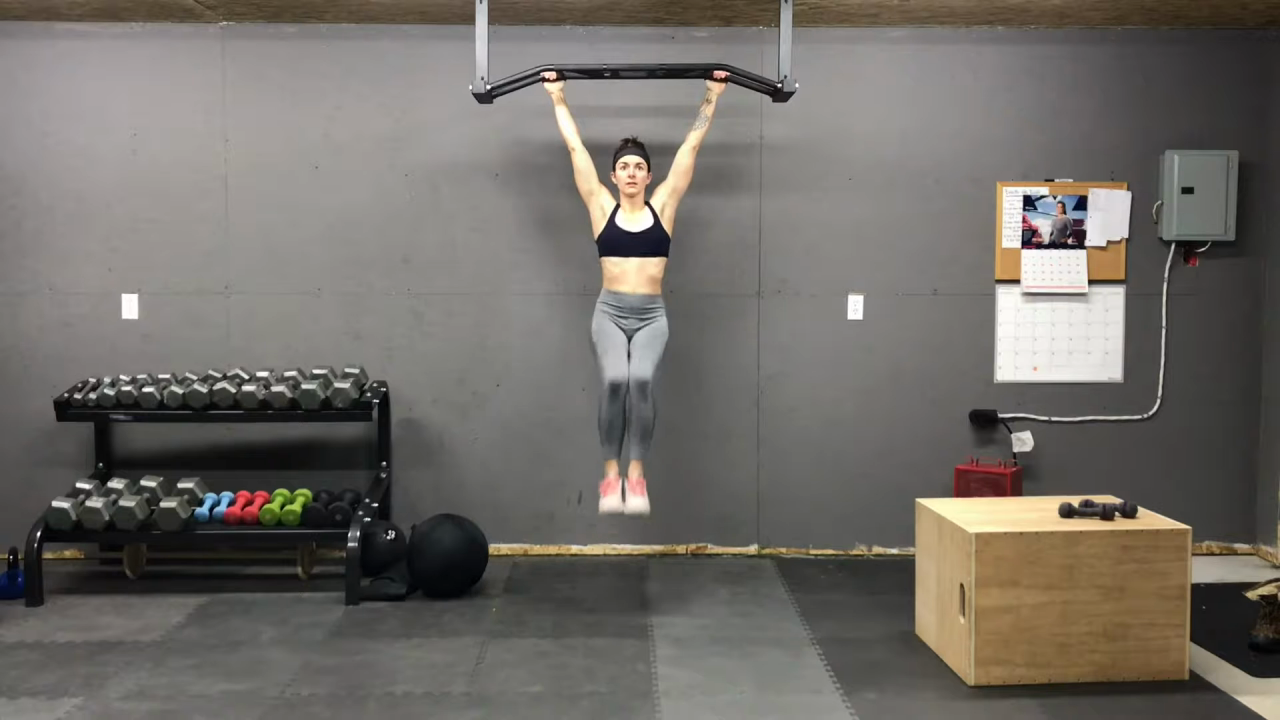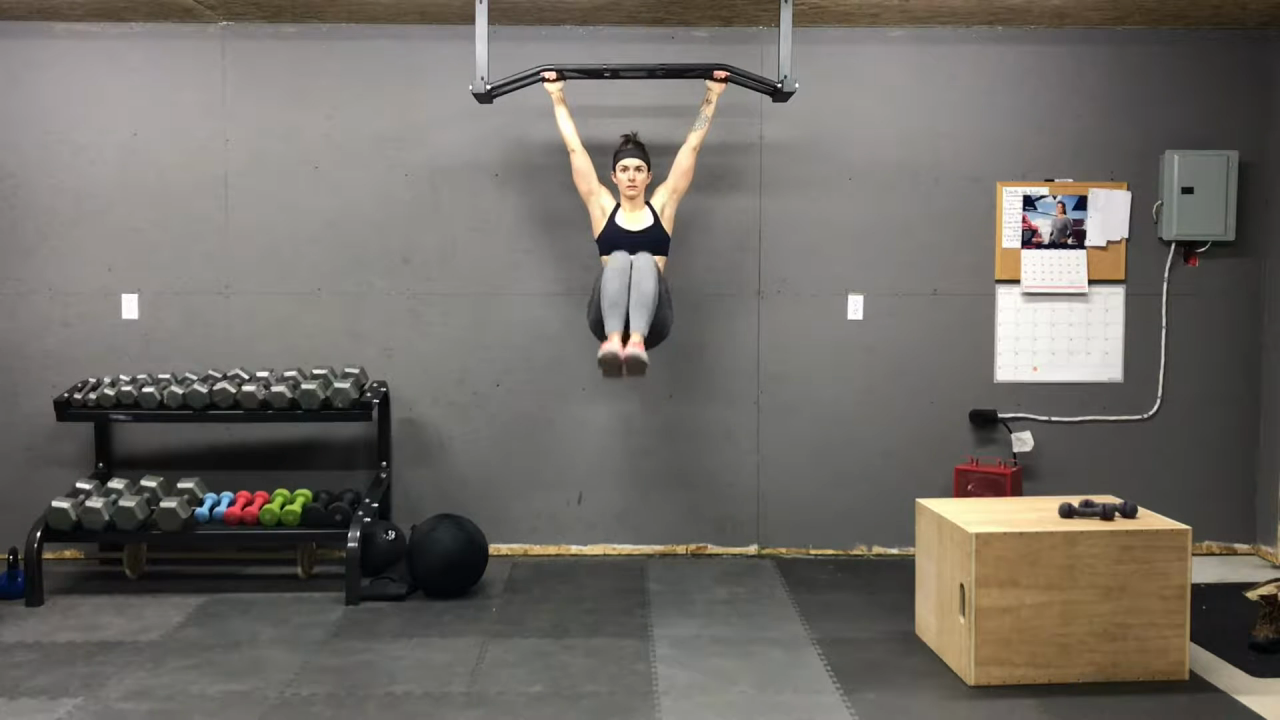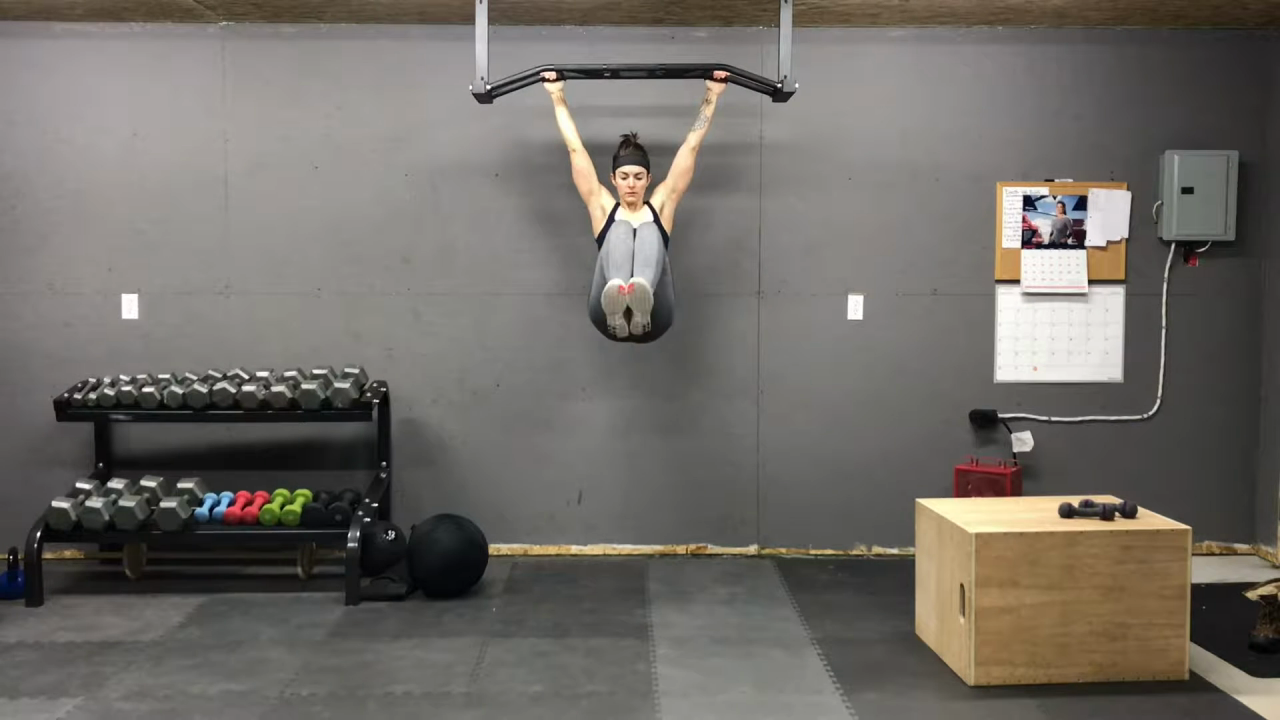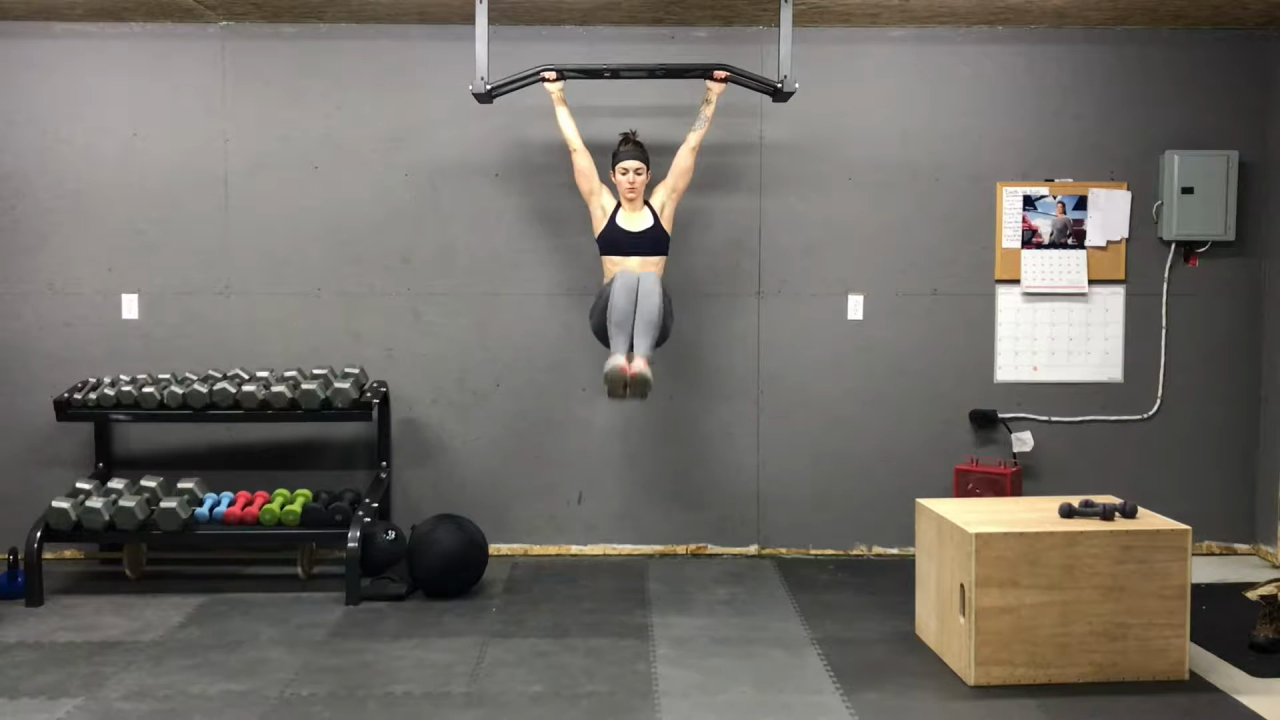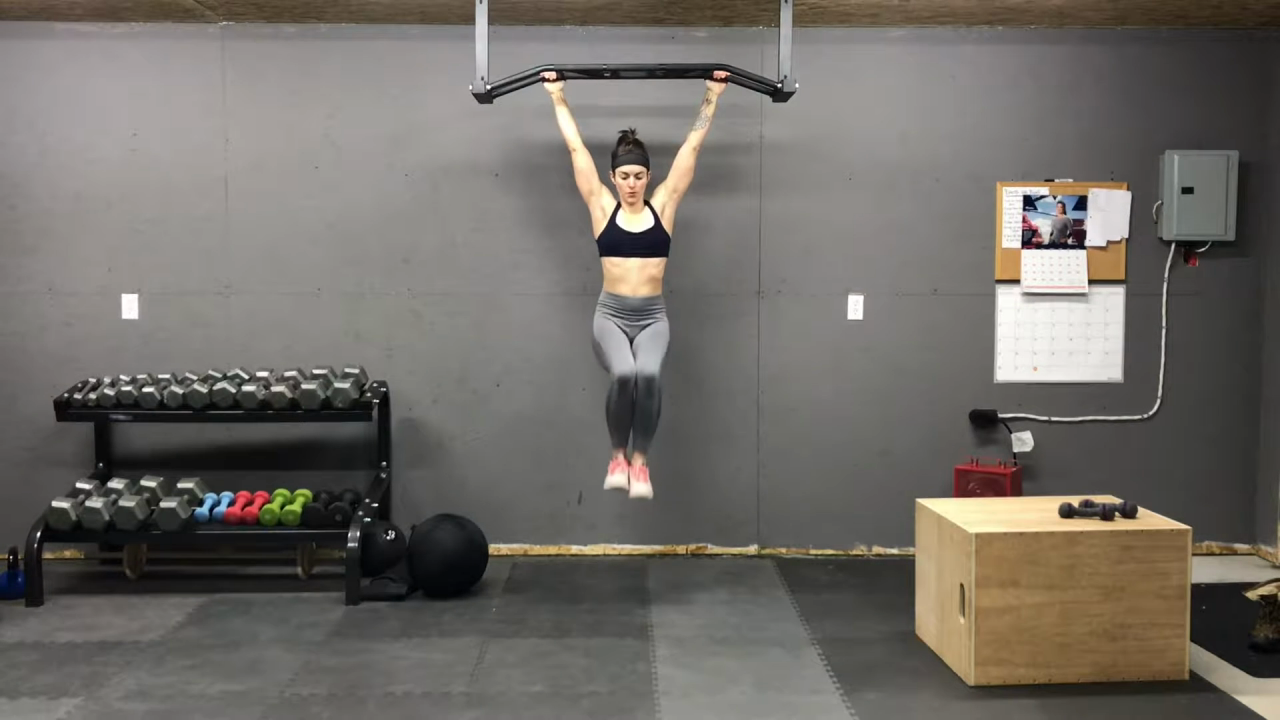
dt=0.4s
person 1, frame 1
left shoulder: (663, 204)
right shoulder: (602, 206)
left elbow: (690, 146)
right elbow: (575, 147)
left wrist: (712, 96)
right wrist: (557, 97)
left hip: (651, 317)
right hip: (610, 314)
left knee: (641, 381)
right knee: (615, 381)
left ankle: (636, 474)
right ankle: (611, 474)
person 1, frame 2
left shoulder: (663, 203)
right shoulder: (602, 205)
left elbow: (692, 147)
right elbow: (575, 148)
left wrist: (712, 96)
right wrist: (557, 96)
left hip: (650, 306)
right hip: (611, 302)
left knee: (644, 265)
right knee: (619, 262)
left ankle: (635, 344)
right ankle: (614, 344)
person 1, frame 3
left shoulder: (661, 205)
right shoulder: (602, 206)
left elbow: (691, 146)
right elbow: (575, 148)
left wrist: (711, 95)
right wrist: (557, 96)
left hip: (655, 316)
right hip: (606, 314)
left knee: (648, 230)
right knee: (621, 230)
left ankle: (642, 301)
right ankle: (617, 302)
person 1, frame 4
left shoulder: (662, 203)
right shoulder: (602, 205)
left elbow: (691, 146)
right elbow: (576, 149)
left wrist: (711, 96)
right wrist: (557, 96)
left hip: (653, 318)
right hip: (609, 314)
left knee: (651, 282)
right knee: (625, 280)
left ankle: (640, 363)
right ankle: (618, 362)
person 1, frame 5
left shoulder: (663, 205)
right shoulder: (602, 206)
left elbow: (691, 147)
right elbow: (576, 148)
left wrist: (712, 96)
right wrist: (557, 97)
left hip: (653, 319)
right hip: (610, 316)
left knee: (648, 374)
right knee: (624, 373)
left ankle: (640, 462)
right ankle: (618, 457)
